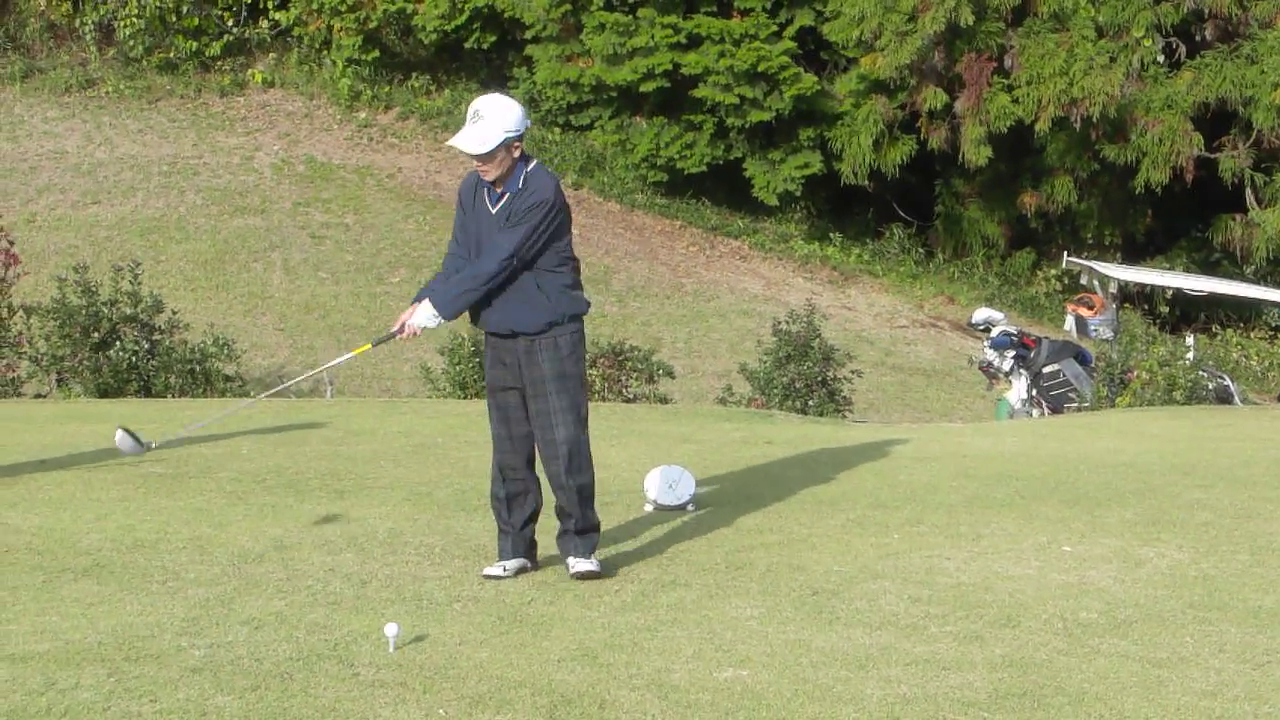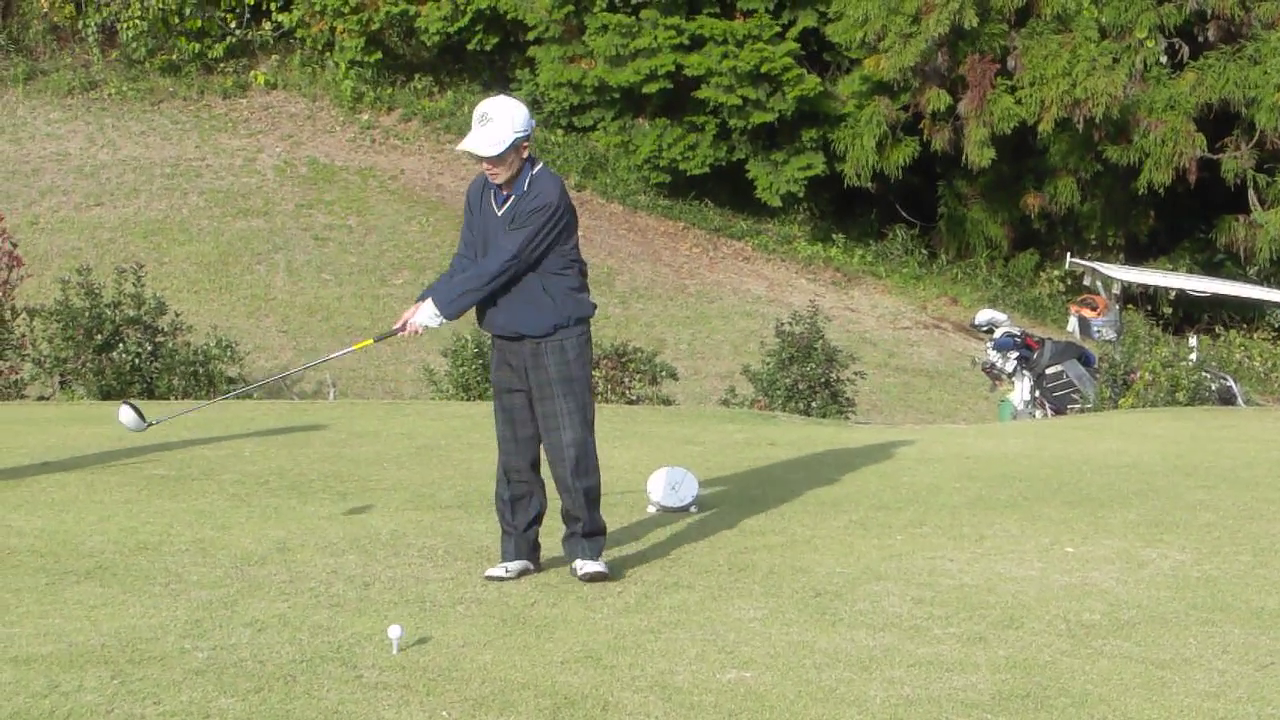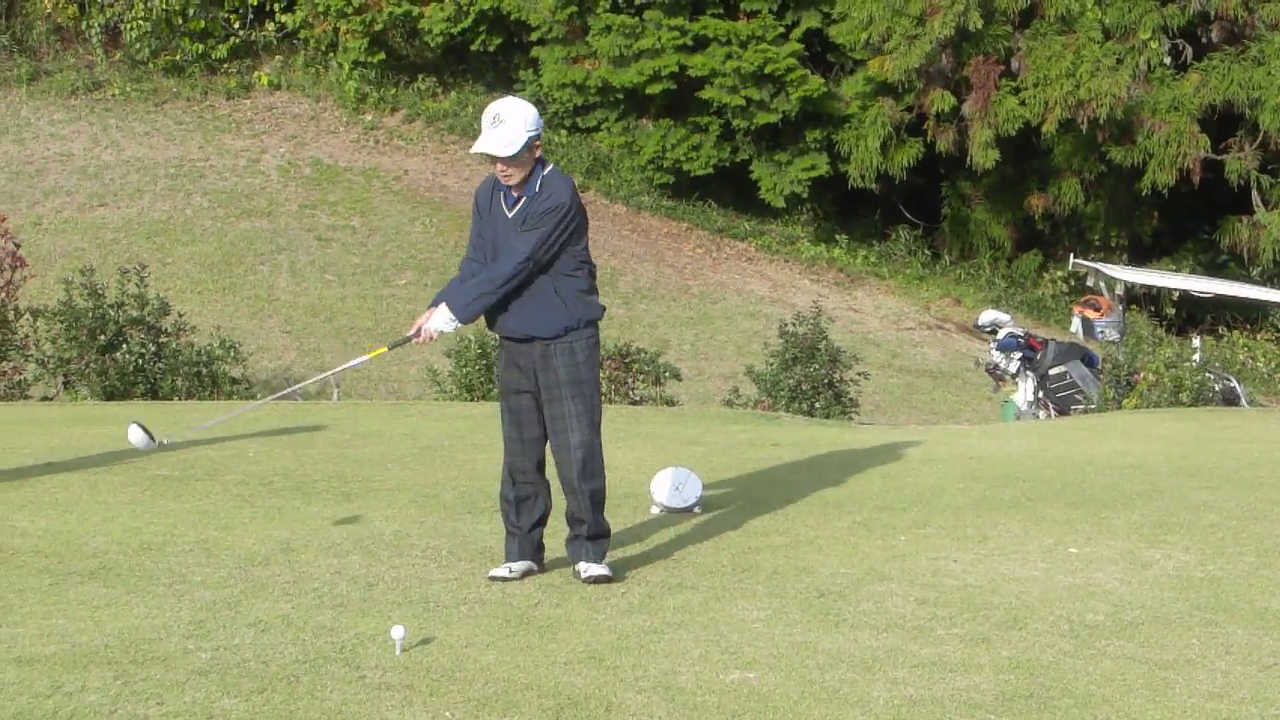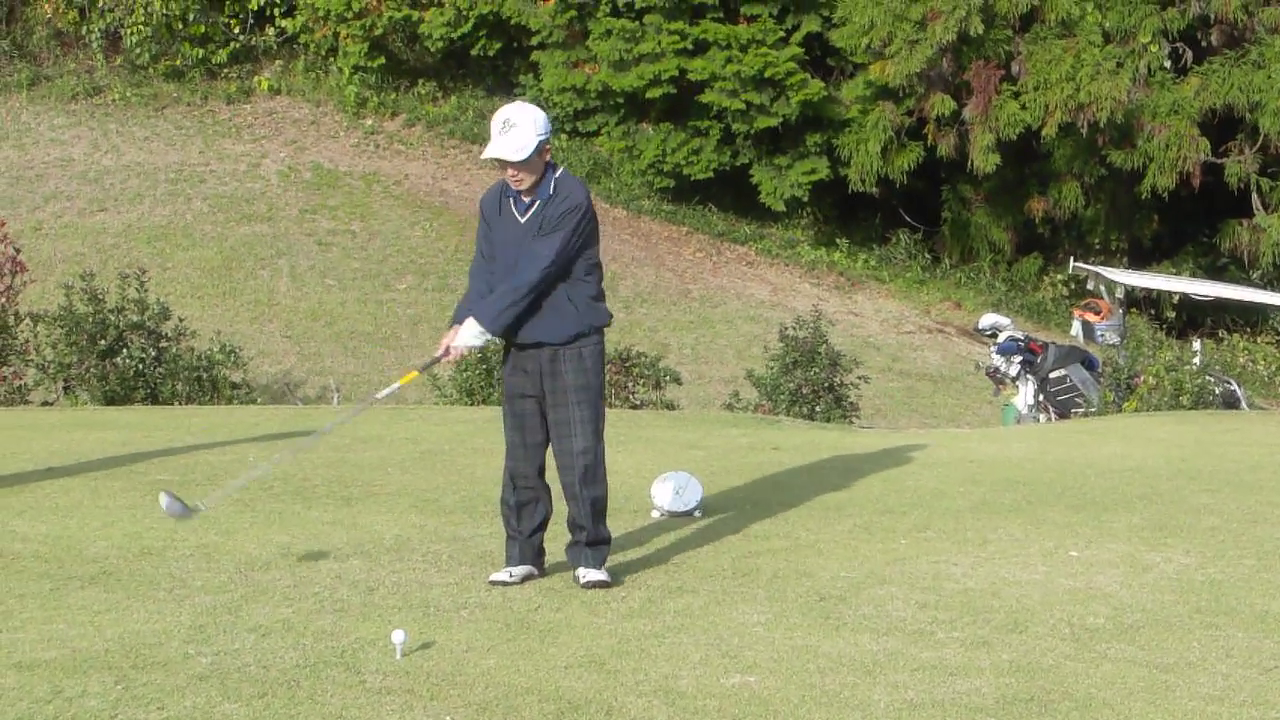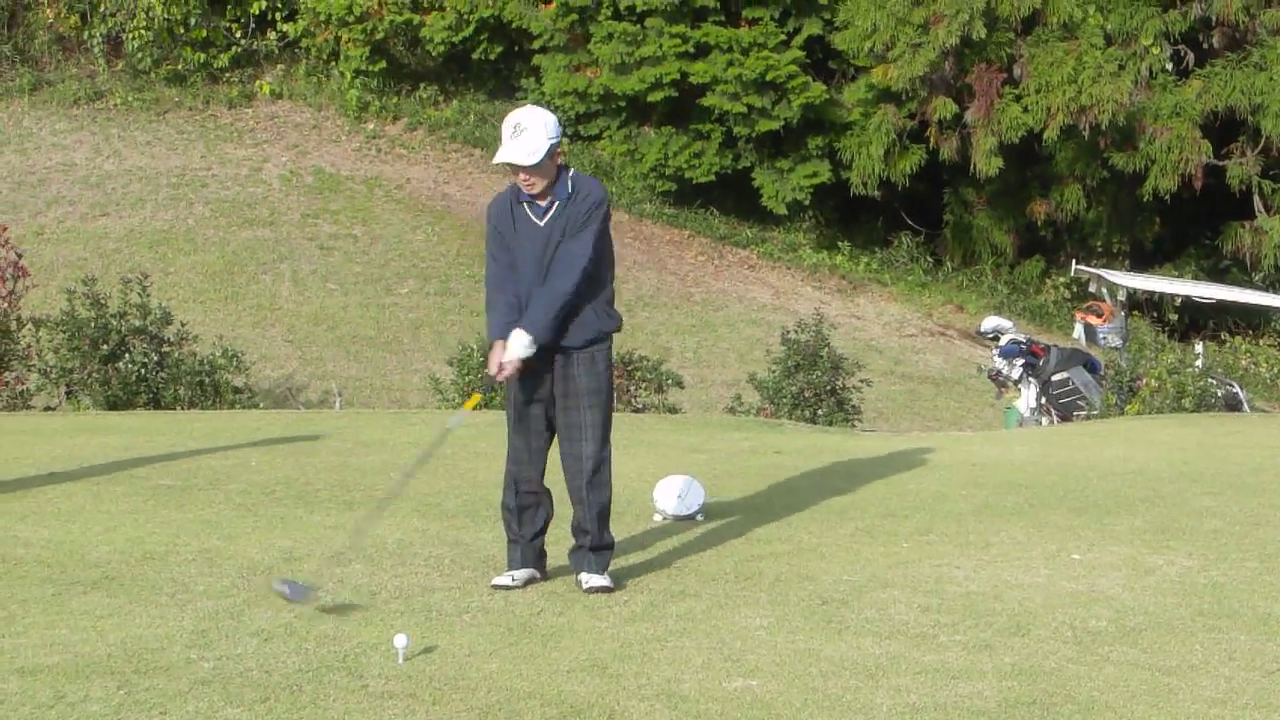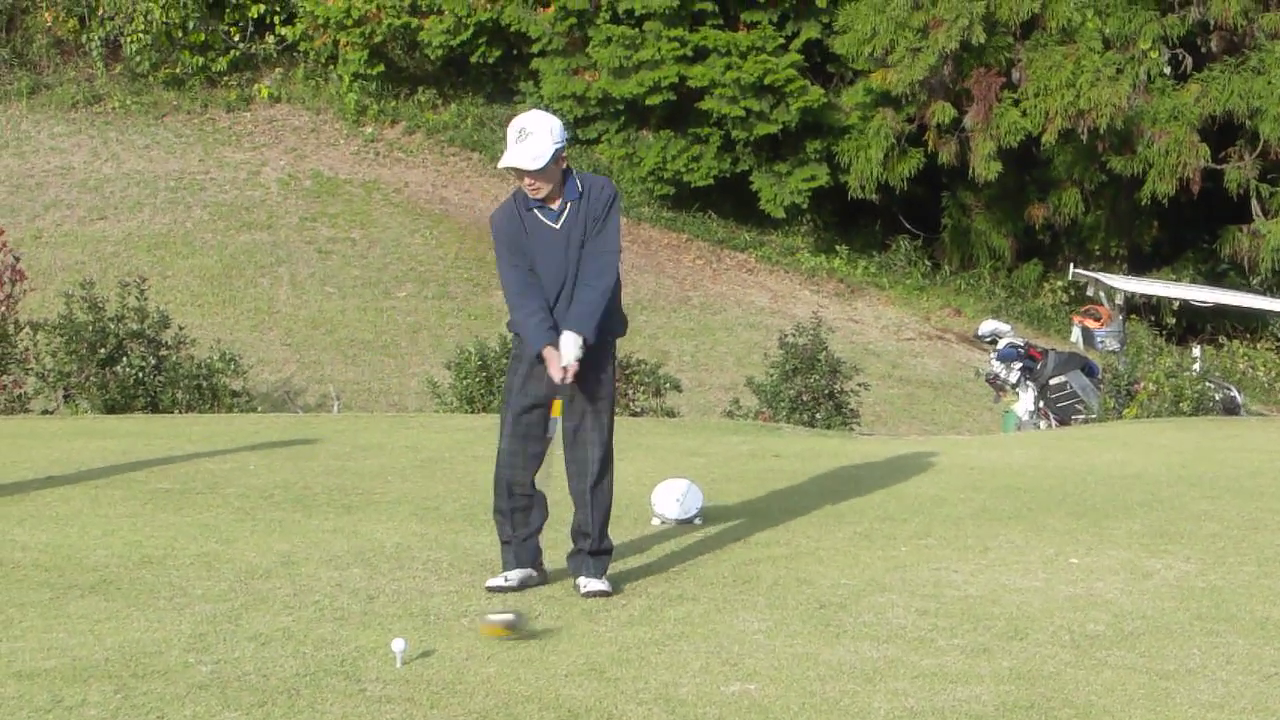
dt=0.1s
person 1, frame 1
left shoulder: (541, 192)
right shoulder: (471, 190)
left elbow: (495, 265)
right elbow: (459, 258)
left wrist: (432, 309)
right wrist: (422, 302)
left hip: (551, 334)
right hip: (499, 336)
left knee: (563, 440)
right knee: (510, 448)
left ankle: (579, 543)
right ankle: (516, 547)
person 1, frame 2
left shoulder: (547, 195)
right shoulder: (479, 192)
left elbow: (499, 266)
right elbow: (468, 260)
left wrist: (436, 309)
right wrist: (427, 299)
left hip: (558, 337)
right hip: (506, 339)
left knee: (570, 443)
right knee: (514, 450)
left ankle: (585, 546)
right ankle: (519, 549)
person 1, frame 3
left shoulder: (558, 196)
right shoulder: (488, 194)
left elbow: (512, 268)
right elbow: (477, 263)
left wrist: (449, 314)
right wrist: (439, 305)
left hip: (567, 339)
right hip: (515, 340)
left knee: (577, 446)
right knee: (520, 451)
left ankle: (589, 548)
right ankle: (523, 549)
person 1, frame 4
left shoulder: (570, 200)
right shoulder: (493, 202)
left elbow: (532, 274)
right elbow: (485, 272)
left wrist: (475, 326)
right wrist: (460, 325)
left hip: (573, 343)
right hip: (519, 346)
left knee: (580, 451)
right knee: (522, 455)
left ankle: (589, 555)
right ankle: (523, 554)
person 1, frame 5
left shoulder: (589, 197)
right shoulder: (501, 210)
left elbow: (567, 279)
right elbow: (502, 282)
left wrist: (523, 338)
right wrist: (502, 340)
left hip: (584, 349)
right hip: (531, 353)
left knee: (588, 457)
right knee: (523, 458)
left ankle: (591, 559)
right ankle: (525, 557)
person 1, frame 6
left shoulder: (599, 195)
right shoulder: (507, 218)
left elbow: (597, 275)
right elbow: (520, 290)
left wrist: (573, 340)
right wrist: (545, 347)
left hip: (591, 353)
right hip: (535, 350)
left knee: (591, 461)
right knee: (514, 456)
left ankle: (590, 563)
right ankle: (521, 559)
